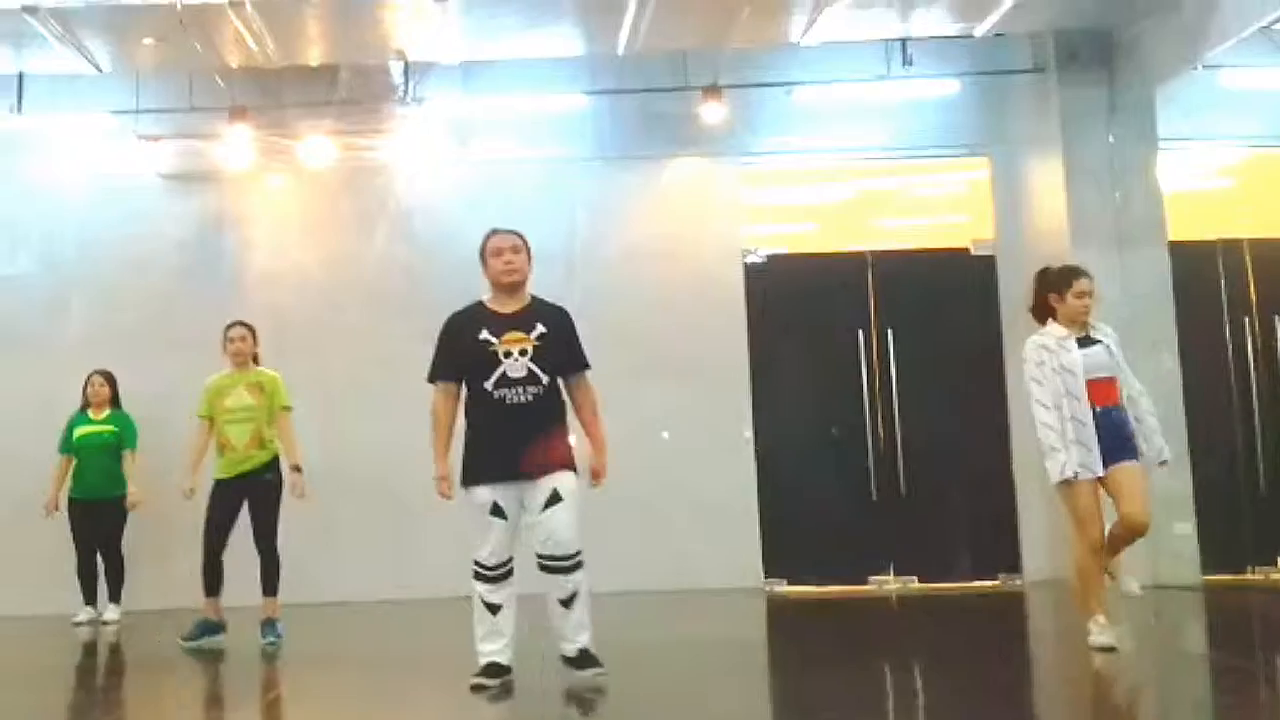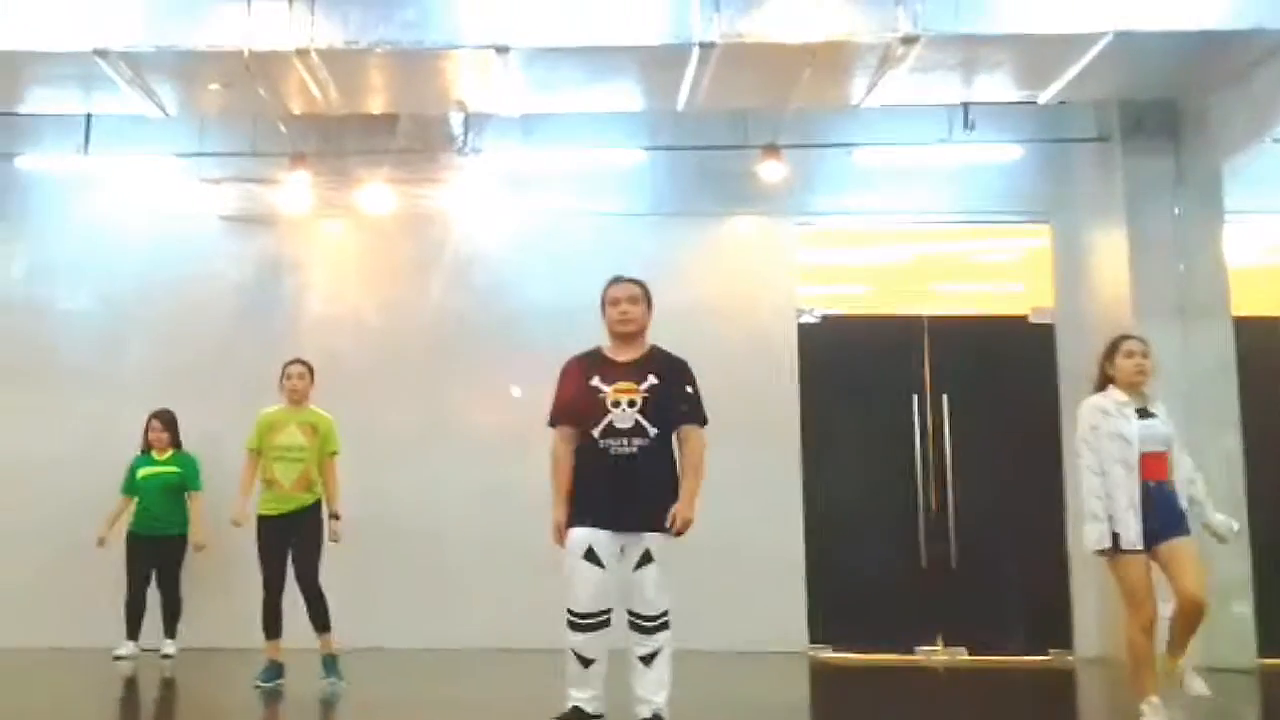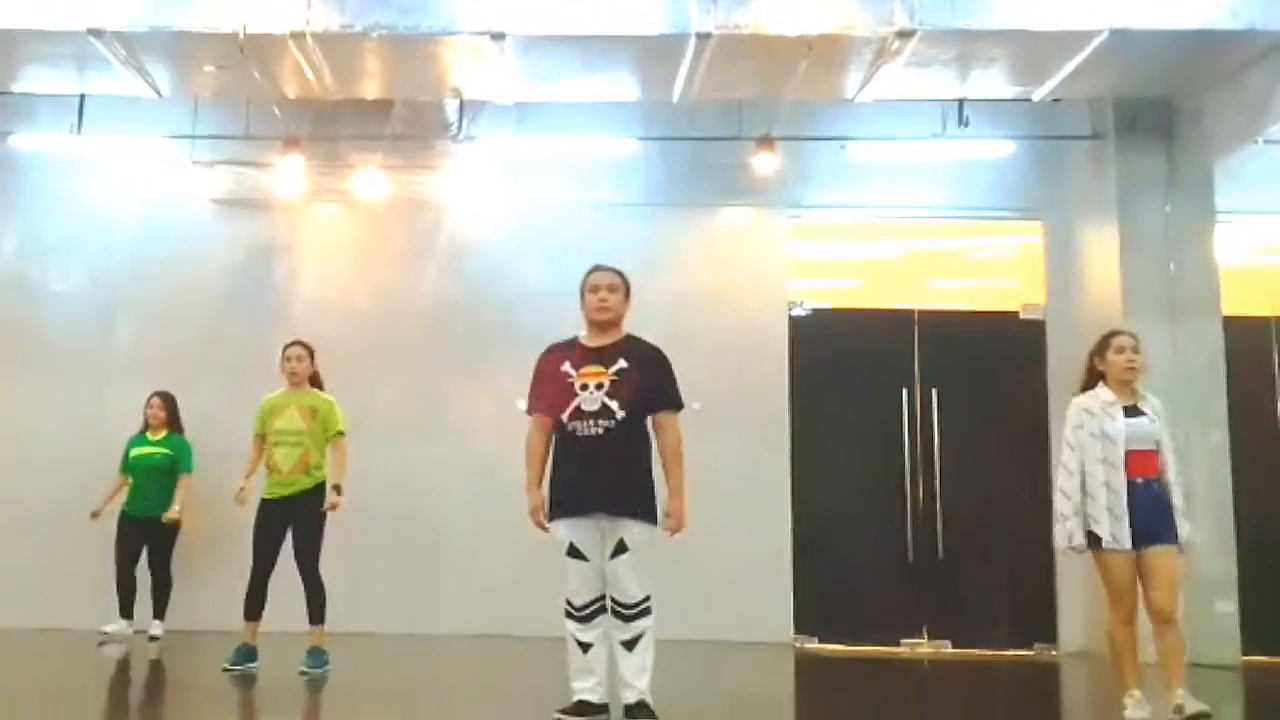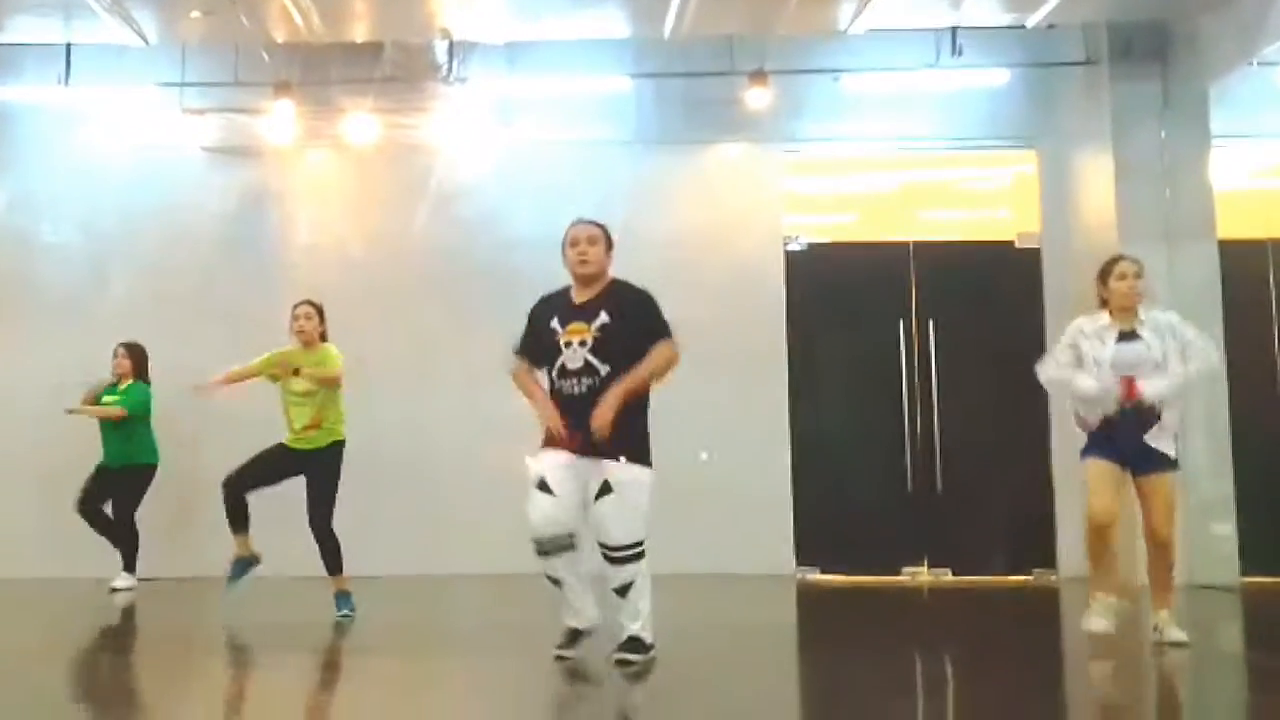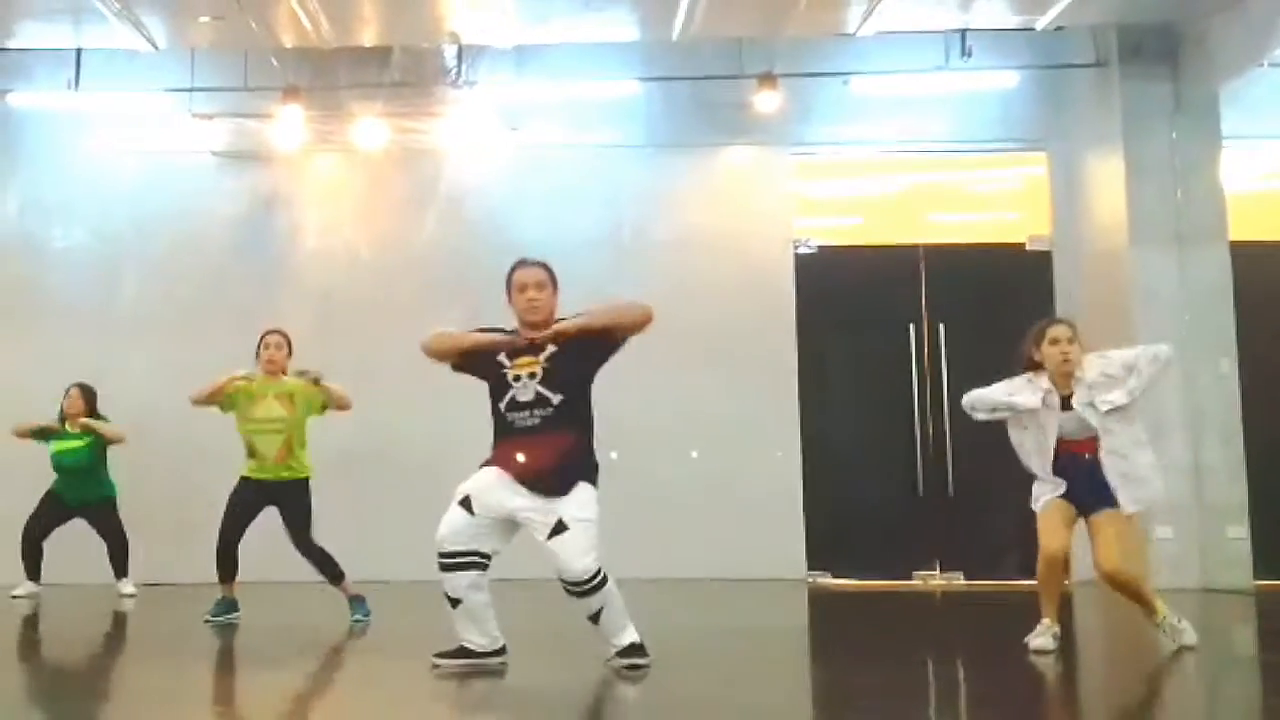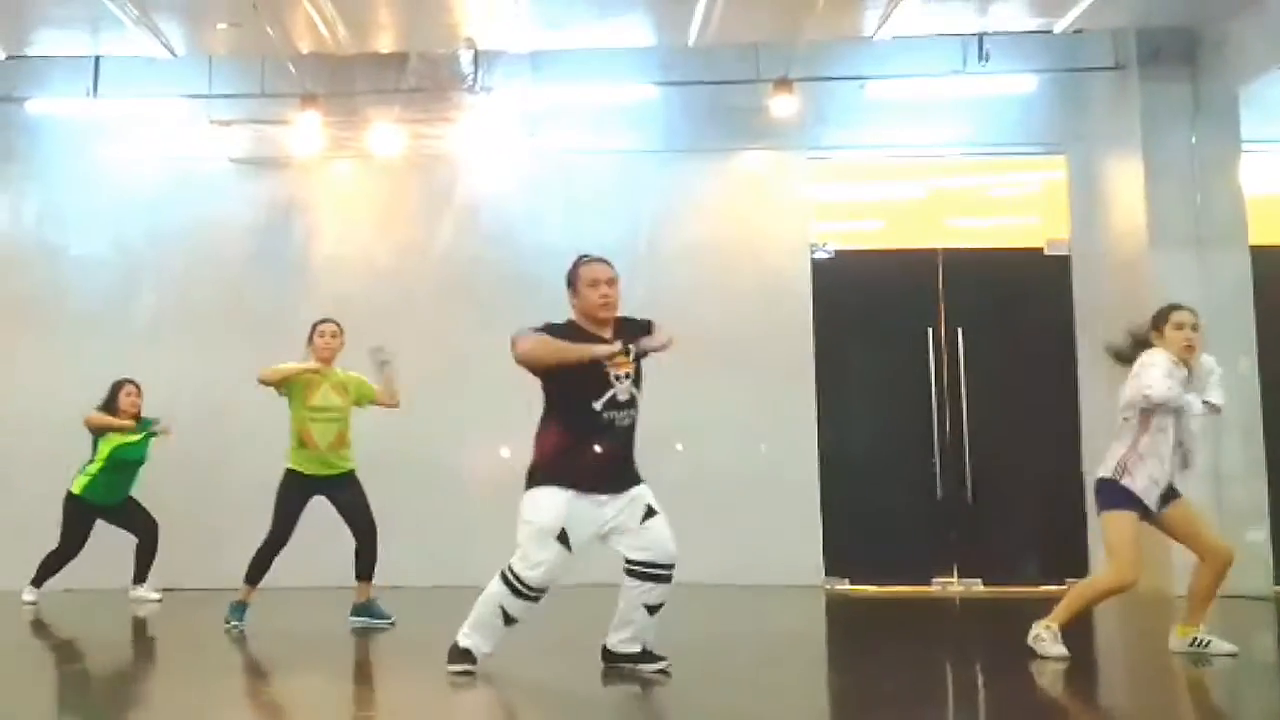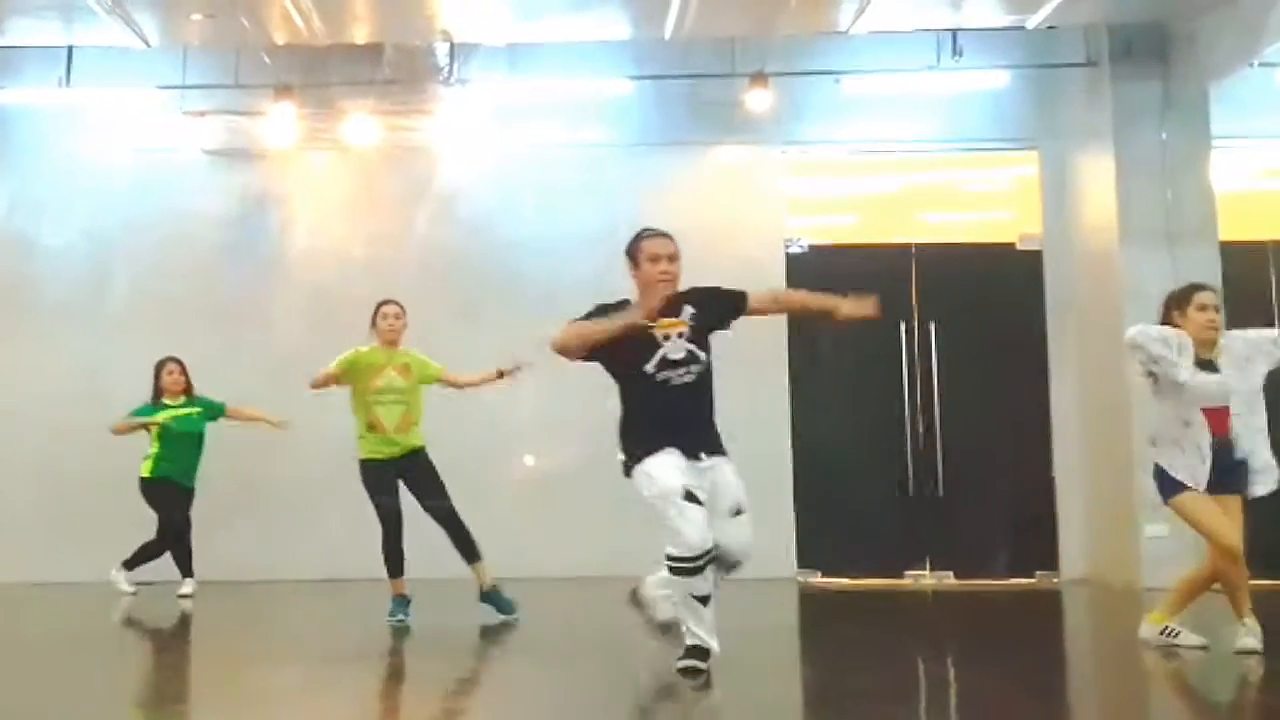
dt=0.7s
person 1, frame 1
left shoulder: (555, 319)
right shoulder: (462, 325)
left elbow: (579, 387)
right elbow: (445, 395)
left wrist: (598, 448)
right wrist: (441, 459)
left hip: (551, 461)
right hip: (487, 465)
left knee: (562, 550)
right knee: (492, 561)
left ankle: (576, 647)
right ankle: (495, 658)
person 1, frame 2
left shoulder: (673, 370)
right shoulder: (579, 370)
left elbow: (691, 439)
right elbow: (564, 441)
left wrist: (687, 499)
right wrist: (559, 505)
left hip: (653, 514)
right hip: (591, 514)
left knee: (649, 614)
right knee: (586, 611)
person 1, frame 3
left shoulder: (647, 358)
right shoulder: (554, 358)
left elbow: (666, 428)
right elbow: (540, 426)
left wrist: (676, 494)
right wrist: (533, 489)
left hip: (629, 500)
right hip: (572, 500)
left knee: (630, 598)
right knee: (581, 601)
person 1, frame 4
left shoulder: (631, 301)
right shoulder: (549, 308)
left elbow: (667, 354)
right elbow: (522, 366)
left wrist: (616, 394)
right wrist: (544, 407)
left hip: (620, 444)
right hip: (564, 442)
left knee: (621, 542)
right knee: (546, 527)
left ankle: (638, 633)
right ankle: (580, 618)
person 1, frame 5
left shoulder: (578, 338)
right shoulder: (493, 346)
left elbow: (641, 315)
right elbow: (432, 346)
left wrist: (574, 325)
right wrist: (487, 340)
left hip: (566, 481)
right hip: (503, 474)
left knee: (578, 570)
right knee: (453, 542)
left ankle: (626, 641)
right ankle: (482, 645)
person 1, frame 6
left shoulder: (628, 331)
right shoulder: (557, 336)
left elbow: (655, 335)
right elbow: (524, 349)
left wrist: (657, 340)
right wrist: (595, 350)
left hip: (621, 482)
right hip: (560, 482)
left knee: (659, 558)
right knee: (531, 575)
left ankle: (625, 647)
right ankle: (469, 644)
person 1, frame 7
left shoulder: (698, 301)
right shoulder: (617, 317)
left elbow: (766, 299)
right elbow: (563, 344)
left wrist: (838, 306)
right wrist: (627, 321)
left hip: (705, 450)
right hip: (654, 451)
left knee: (734, 546)
right knee: (692, 542)
left ankle: (654, 595)
right ankle: (698, 642)
person 2, frame 1
left shoulder: (1106, 335)
right shoulder: (1039, 346)
left elbow: (1131, 388)
right elbow: (1043, 405)
left wrist: (1153, 438)
right wrist: (1058, 456)
left hip: (1118, 432)
right hip: (1077, 441)
left knee: (1137, 518)
right knee: (1089, 537)
left ankle: (1108, 557)
right ankle: (1097, 620)
person 2, frame 2
left shoulder: (1159, 411)
right shoulder: (1095, 409)
left elbow: (1181, 465)
right elbow: (1090, 469)
left wrist: (1211, 515)
right wrist: (1098, 524)
left hip: (1166, 508)
right hip: (1125, 514)
left knee: (1195, 596)
right knee: (1142, 615)
left ankle: (1174, 658)
person 2, frame 3
left shoulder: (1153, 406)
right shoulder: (1085, 407)
left elbow: (1167, 463)
right elbow: (1071, 467)
left wrist: (1180, 516)
right wrist: (1068, 522)
left hip: (1156, 506)
right hip: (1111, 511)
left knee: (1165, 608)
right knee: (1123, 610)
person 2, frame 4
left shoulder: (1163, 323)
right shoulder: (1084, 329)
left elbow: (1204, 355)
right elbow: (1049, 369)
left wrist: (1166, 383)
right wrist: (1086, 386)
left hip: (1154, 432)
right hip: (1106, 431)
left knee: (1160, 533)
right knee: (1100, 516)
left ankle: (1163, 614)
right ankle: (1103, 595)
person 2, frame 5
left shoulder: (1102, 368)
right shoulder: (1027, 387)
left elbow: (1159, 353)
right elbow: (971, 400)
left wrist: (1125, 394)
right wrist: (1017, 403)
left hip: (1105, 479)
right hip: (1057, 479)
left knee: (1113, 567)
right knee: (1053, 550)
left ankle: (1158, 611)
right ankle: (1048, 624)
person 2, frame 6
left shoulder: (1195, 367)
right shoulder: (1154, 362)
left elbow: (1211, 378)
right elbow: (1156, 391)
left wrist: (1211, 397)
right wrist: (1188, 398)
left hip: (1157, 483)
right hip: (1120, 483)
left knee: (1219, 554)
right knee: (1123, 576)
left ankle: (1189, 632)
right ankle: (1047, 628)
person 2, frame 7
left shoulder: (1239, 346)
right shoulder: (1168, 342)
right elbow: (1135, 337)
right wrist: (1181, 373)
left hip: (1227, 467)
right hip: (1179, 469)
left knee: (1222, 559)
right knee: (1230, 546)
left ankle: (1160, 620)
right ankle: (1246, 622)
person 3, frame 1
left shoulder: (270, 381)
right shoulder: (213, 386)
left elbow: (284, 426)
right elbow: (204, 432)
left wrist: (295, 468)
right wrist: (192, 474)
left hip: (264, 471)
right hip: (226, 475)
left knee: (266, 545)
right knee: (212, 545)
left ankle: (270, 619)
right ankle: (212, 620)
person 3, frame 2
left shoulder: (323, 423)
right shoulder: (265, 420)
left elbow: (329, 473)
right elbow: (251, 464)
left wrist: (334, 515)
right wrist: (241, 501)
left hip: (307, 512)
right hip: (270, 513)
left knee: (308, 582)
right knee: (272, 588)
left ankle: (329, 656)
right ankle: (273, 663)
person 3, frame 3
left shoulder: (324, 404)
right shoulder: (269, 403)
left elbow: (338, 451)
right elbow: (258, 447)
left wrist: (335, 487)
right wrist: (245, 479)
left hip: (309, 495)
right hip: (273, 496)
left knee: (308, 569)
right knee: (260, 570)
left ankle: (317, 650)
right ankle: (248, 646)
person 3, frame 4
left shoulder: (329, 355)
right shoulder: (280, 357)
left elbow: (336, 377)
right elbow: (244, 371)
left wrist: (300, 370)
right wrist: (217, 382)
left hip: (326, 449)
right hip: (292, 447)
left knee: (319, 523)
right knee: (233, 485)
left ankle: (342, 594)
right ankle: (245, 554)
person 3, frame 5
left shoulder: (303, 389)
right shoulder: (241, 388)
left elbow: (345, 405)
right elbow: (197, 399)
left wrist: (320, 384)
right wrist: (228, 381)
left hip: (293, 479)
right hip: (253, 479)
left knee: (305, 544)
right knee: (227, 538)
left ankle: (354, 597)
right ankle: (227, 600)
person 3, frame 6
left shoulder: (352, 382)
right shoulder: (295, 372)
left elbow: (392, 401)
right elbow: (264, 377)
left wrist: (384, 368)
right wrist: (308, 368)
left hip: (340, 473)
right hip: (299, 472)
left knee: (367, 532)
right knee: (276, 540)
left ankle: (364, 603)
right ankle: (241, 602)
person 3, frame 7
left shoulder: (415, 361)
right shoulder: (357, 359)
left elbow: (457, 380)
right elbow: (318, 381)
left wrist: (499, 374)
right wrist: (327, 377)
left hip: (412, 452)
right hip: (374, 458)
left knee: (447, 515)
right knee: (392, 524)
left ankle: (487, 587)
right ankle: (399, 597)
person 4, frame 1
left shoulder: (121, 420)
right shoulder: (75, 422)
left elbow: (128, 456)
right elbow: (65, 460)
left wrist: (132, 488)
right wrist: (53, 494)
left hip: (112, 497)
right hip: (80, 497)
left knee: (110, 549)
right knee: (83, 553)
left ankle: (114, 604)
right ankle: (89, 606)
person 4, frame 2
left shoulder: (185, 462)
right shoulder: (139, 462)
left elbow: (194, 498)
right elbow: (126, 498)
left wrist: (197, 530)
right wrist: (107, 528)
left hip: (173, 535)
right hip: (140, 534)
left knee: (169, 587)
right knee: (135, 587)
left ankle: (170, 640)
right ankle: (131, 643)
person 4, frame 3
left shoulder: (178, 444)
right shoulder: (135, 441)
left elbow: (184, 479)
right elbow: (123, 477)
left wrist: (176, 507)
right wrist: (103, 504)
left hip: (162, 517)
right hip: (132, 514)
left knee: (159, 568)
right knee: (124, 565)
left ankle: (157, 622)
right ankle: (124, 621)
person 4, frame 4
left shoulder: (140, 390)
right shoulder: (111, 389)
left elbow: (116, 412)
right elbow: (86, 404)
left wrist: (82, 410)
right wrist: (93, 391)
left hip: (139, 462)
right hip: (112, 461)
left knee: (123, 515)
right knee: (86, 506)
left ankle: (129, 574)
right ankle: (124, 544)
person 4, frame 5
left shoulder: (96, 427)
right shoulder: (55, 429)
left elbow: (119, 437)
right elbow: (19, 432)
left wrist: (87, 423)
right wrist: (42, 425)
left hip: (97, 498)
right hip: (62, 496)
left knee: (115, 534)
right knee: (31, 534)
left ankle: (123, 580)
right ankle: (32, 582)
person 4, frame 6
left shoulder: (145, 425)
right shoulder: (106, 424)
left elbow: (160, 427)
right elbow: (90, 419)
left wrist: (161, 428)
right wrist: (124, 425)
left hip: (117, 500)
right hip: (84, 497)
left knee: (149, 531)
right knee: (68, 549)
left ankle: (138, 586)
right ankle: (33, 587)
person 4, frame 7
left shoulder: (198, 405)
right shoulder: (152, 409)
left elbow: (234, 412)
right elbow: (116, 429)
left wrist: (268, 419)
right wrist: (143, 422)
left hip: (183, 482)
right hip: (155, 479)
left knee: (166, 538)
right knee: (179, 525)
left ankle: (122, 570)
right ankle: (187, 578)
